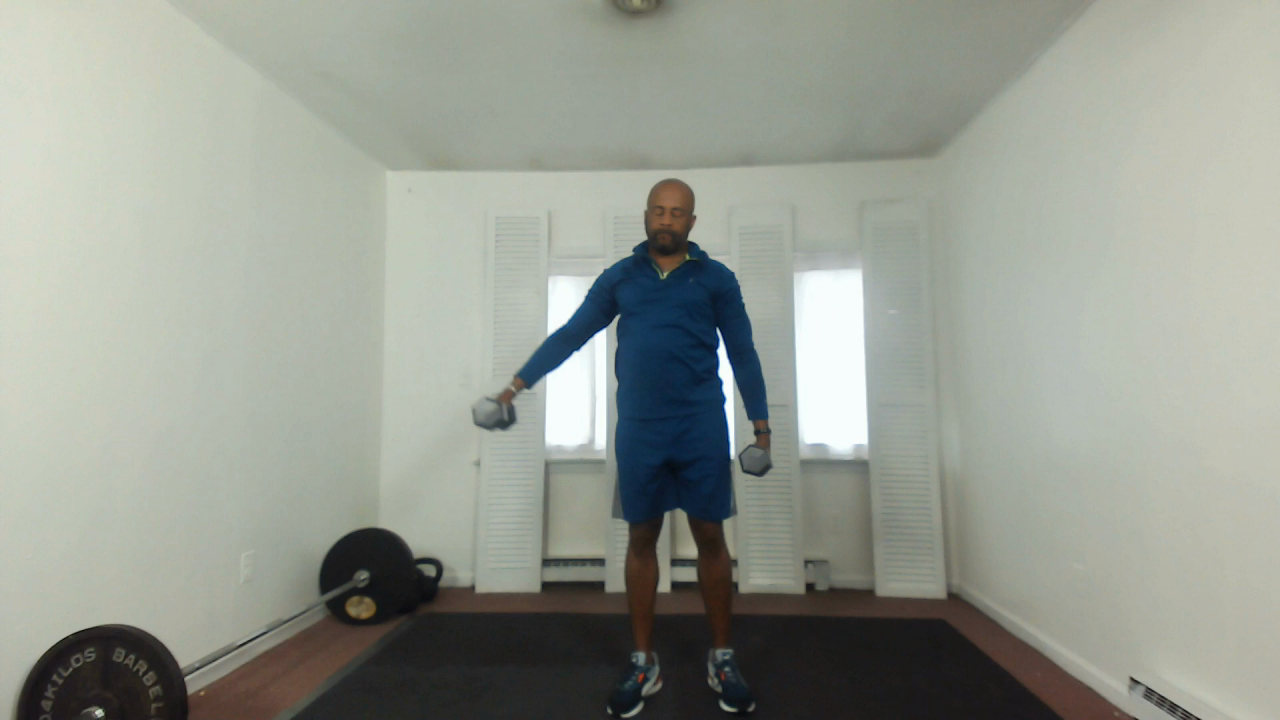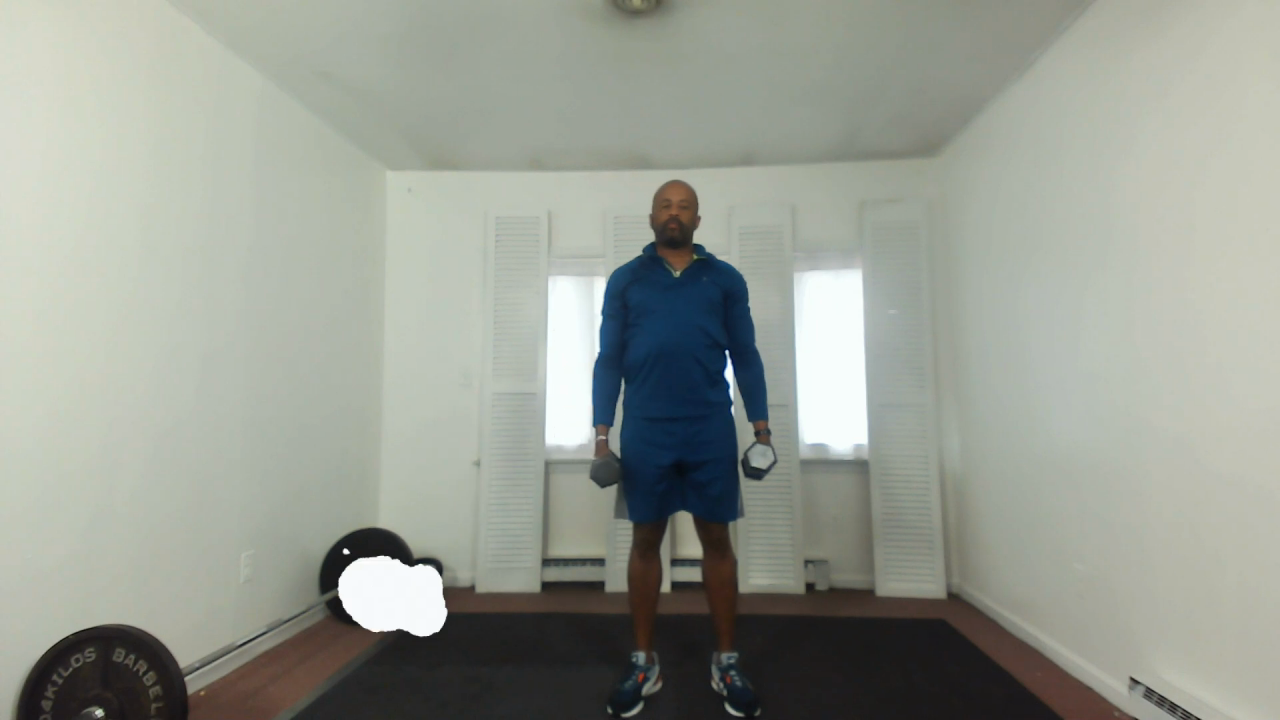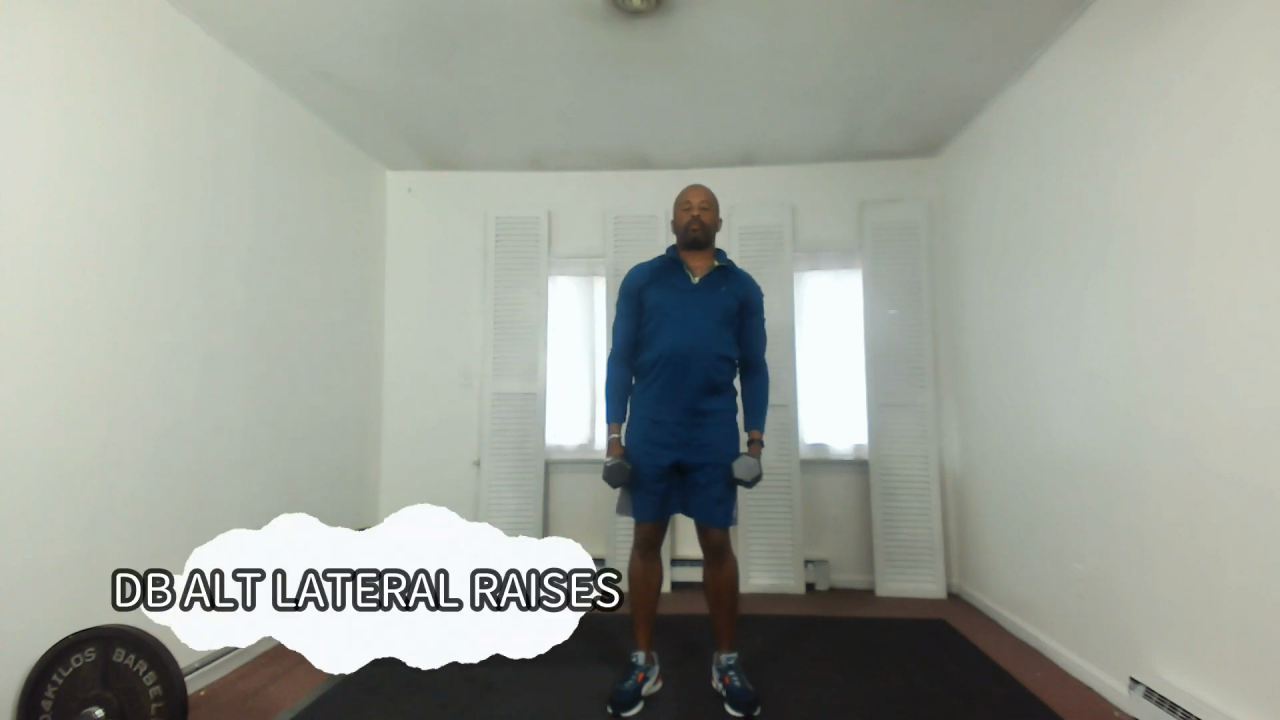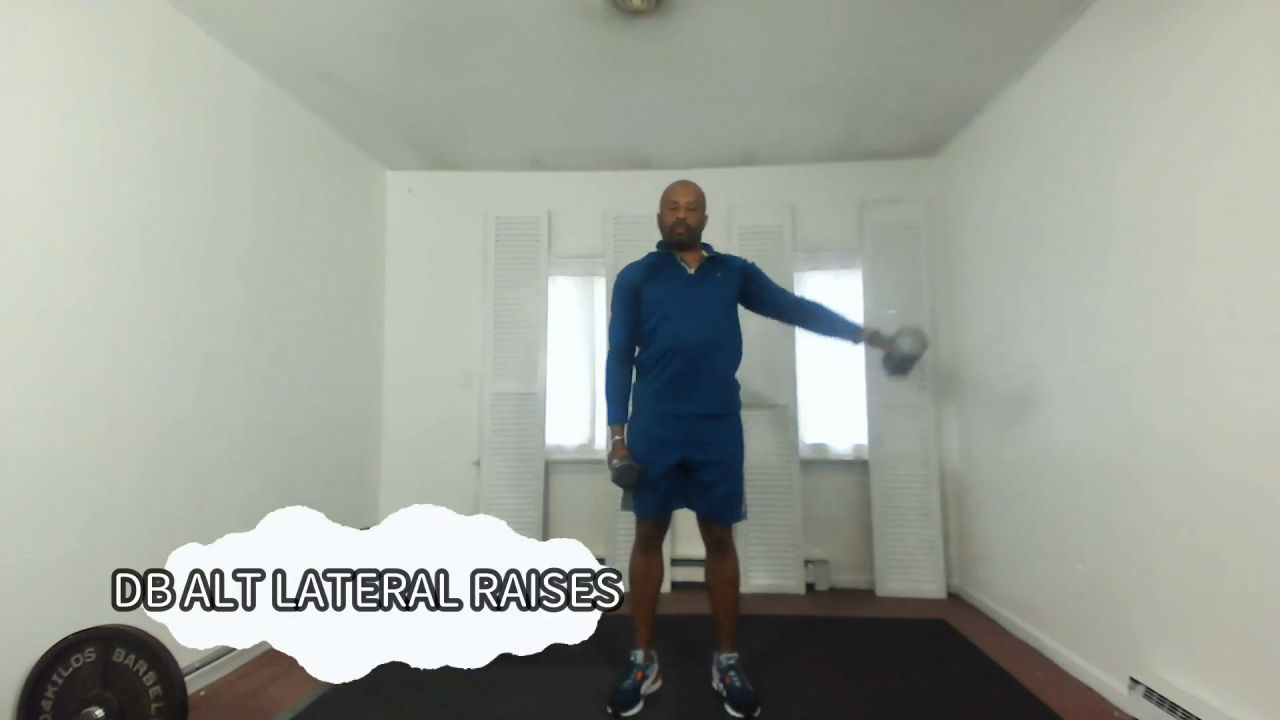
dt=0.5s
person 1, frame 1
left shoulder: (717, 278)
right shoulder: (619, 277)
left elbow: (742, 351)
right elbow: (573, 334)
left wrist: (760, 422)
right wrist: (520, 381)
left hip: (701, 427)
right hip: (639, 429)
left knee: (710, 538)
right knee: (641, 539)
left ankle: (723, 659)
right ankle: (643, 663)
person 1, frame 2
left shoulder: (725, 279)
right shoulder: (625, 280)
left elbow: (746, 356)
right elbow: (609, 359)
left wrist: (762, 425)
right wrist: (601, 431)
left hip: (711, 429)
right hip: (646, 431)
left knee: (716, 541)
right knee: (646, 541)
left ankle: (726, 663)
right ankle: (643, 663)
person 1, frame 3
left shoulder: (742, 288)
right shoulder: (642, 280)
left elbow: (754, 366)
right elbow: (622, 358)
left wrist: (756, 435)
right wrist: (614, 430)
left hip: (713, 433)
right hip: (651, 431)
left knee: (717, 544)
right knee: (647, 540)
left ankle: (727, 663)
right ankle: (643, 663)
person 1, frame 4
left shoulder: (735, 272)
right shoulder: (636, 277)
left elbow: (793, 307)
right elbow: (619, 357)
left wrist: (860, 334)
right wrist: (618, 432)
left hip: (718, 427)
right hip: (653, 428)
left knee: (719, 540)
right knee: (648, 536)
left ankle: (727, 663)
right ankle: (642, 661)
